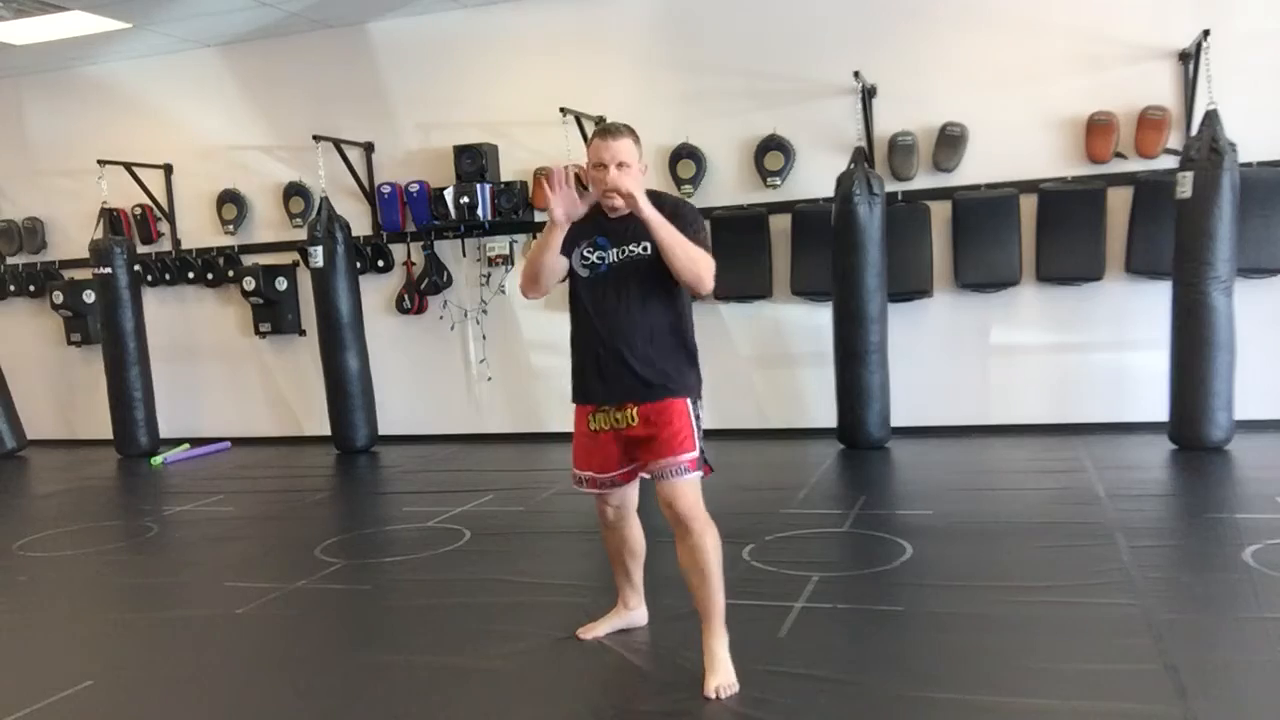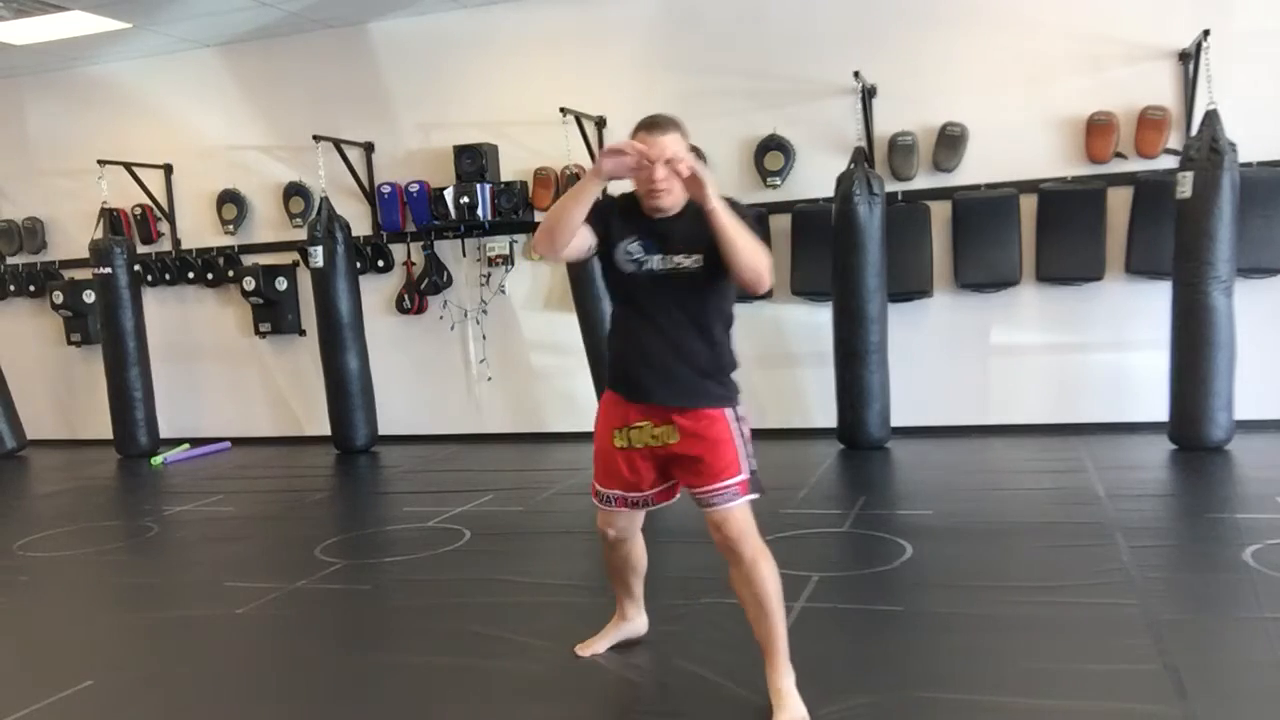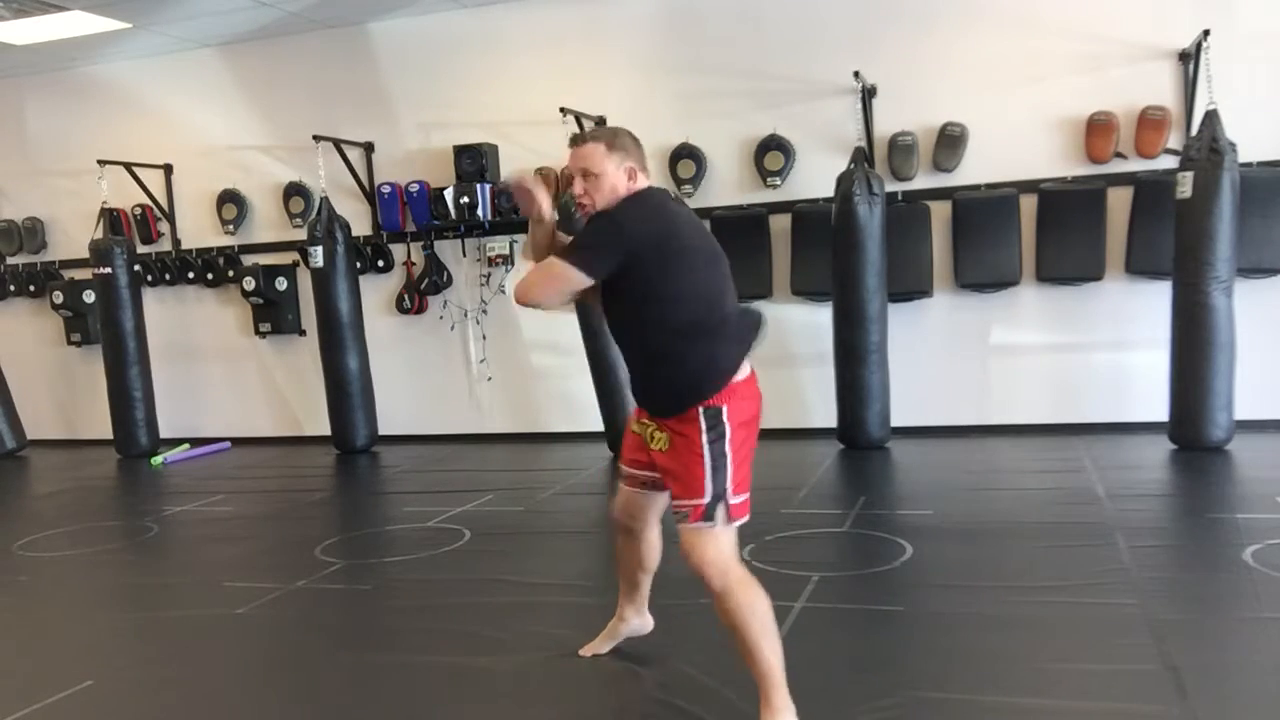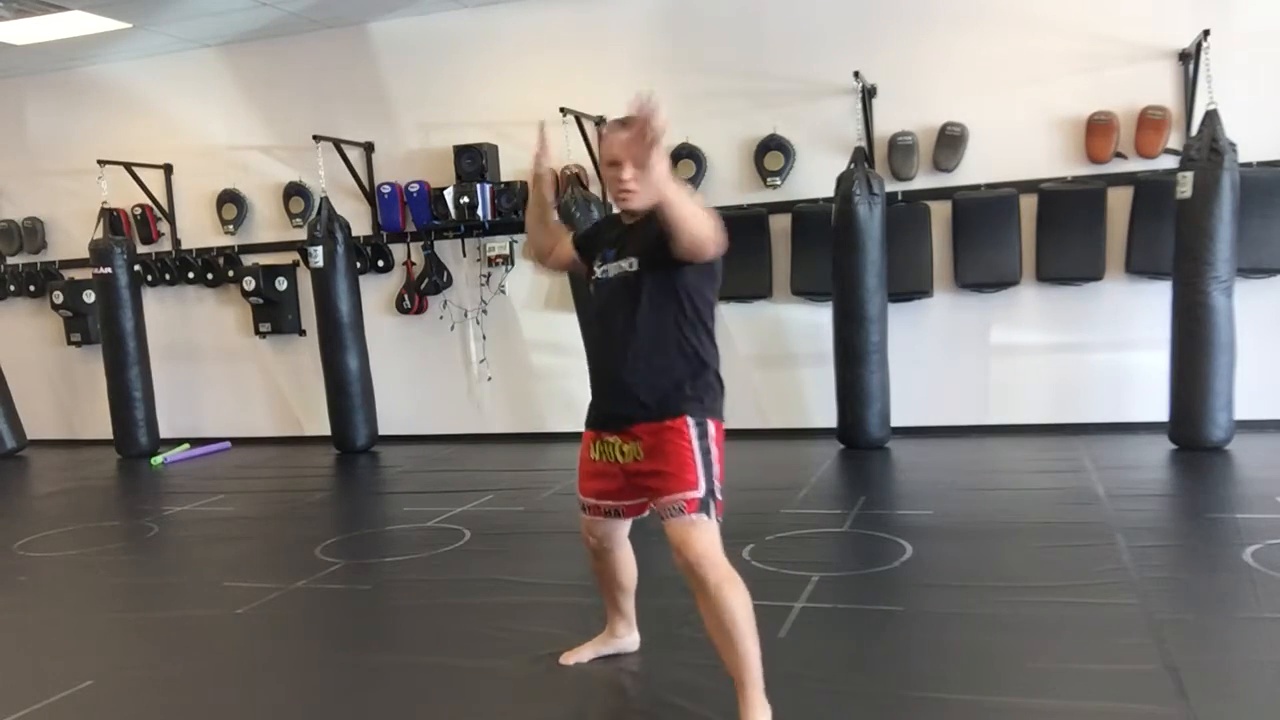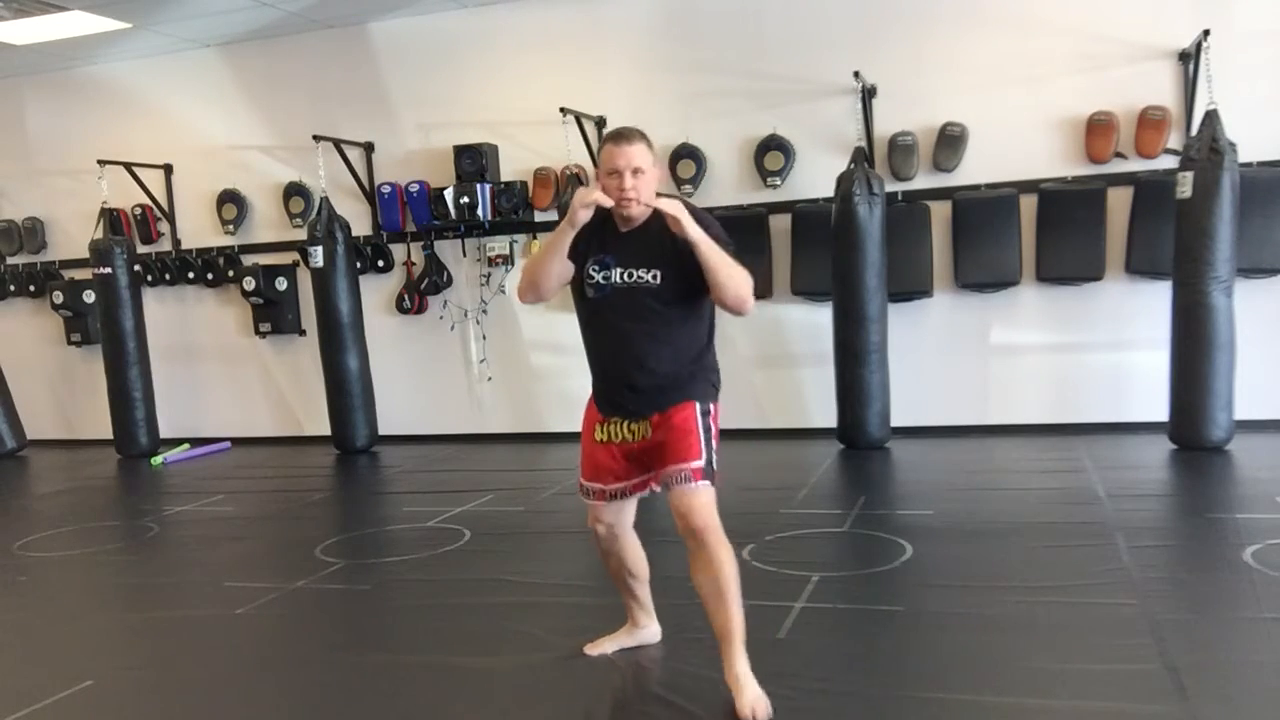
dt=1s
person 1, frame 1
left shoulder: (672, 212)
right shoulder: (577, 227)
left elbow: (703, 281)
right elbow: (532, 287)
left wrist: (643, 209)
right wrist: (557, 221)
left hip: (664, 391)
right hip: (598, 397)
left knee: (684, 508)
right knee: (613, 507)
left ankle: (716, 642)
right ankle: (631, 605)
person 1, frame 2
left shoulder: (714, 217)
right shoulder: (615, 215)
left elbow: (759, 279)
right elbow: (549, 246)
left wrist: (710, 200)
right wrist: (595, 177)
left hip: (703, 404)
right hip: (627, 403)
left knee: (736, 534)
right knee: (614, 526)
right ankle: (630, 616)
person 1, frame 3
left shoulder: (635, 218)
right shoulder: (625, 230)
left elbow: (532, 291)
right elbow: (550, 262)
left wrist: (565, 263)
right wrist: (541, 217)
left hip: (709, 403)
right hip: (664, 403)
left knee: (712, 559)
right knee: (630, 513)
right ankle: (632, 614)
person 1, frame 4
left shoulder: (678, 219)
right shoulder: (610, 231)
left elbow: (705, 241)
right elbow: (545, 251)
left wrist: (659, 173)
right wrist: (540, 189)
left hip: (679, 416)
right hip: (611, 419)
left knee: (699, 554)
right knee: (600, 533)
right ankle: (621, 630)
person 1, frame 5
left shoulder: (688, 225)
right shoulder: (587, 232)
left elbow: (741, 301)
right elbow: (530, 290)
left wrist: (691, 230)
right wrist: (570, 223)
left hip: (680, 402)
right hip: (610, 407)
left knee: (698, 520)
right knee: (606, 524)
left ankle: (738, 667)
right ankle: (642, 622)
